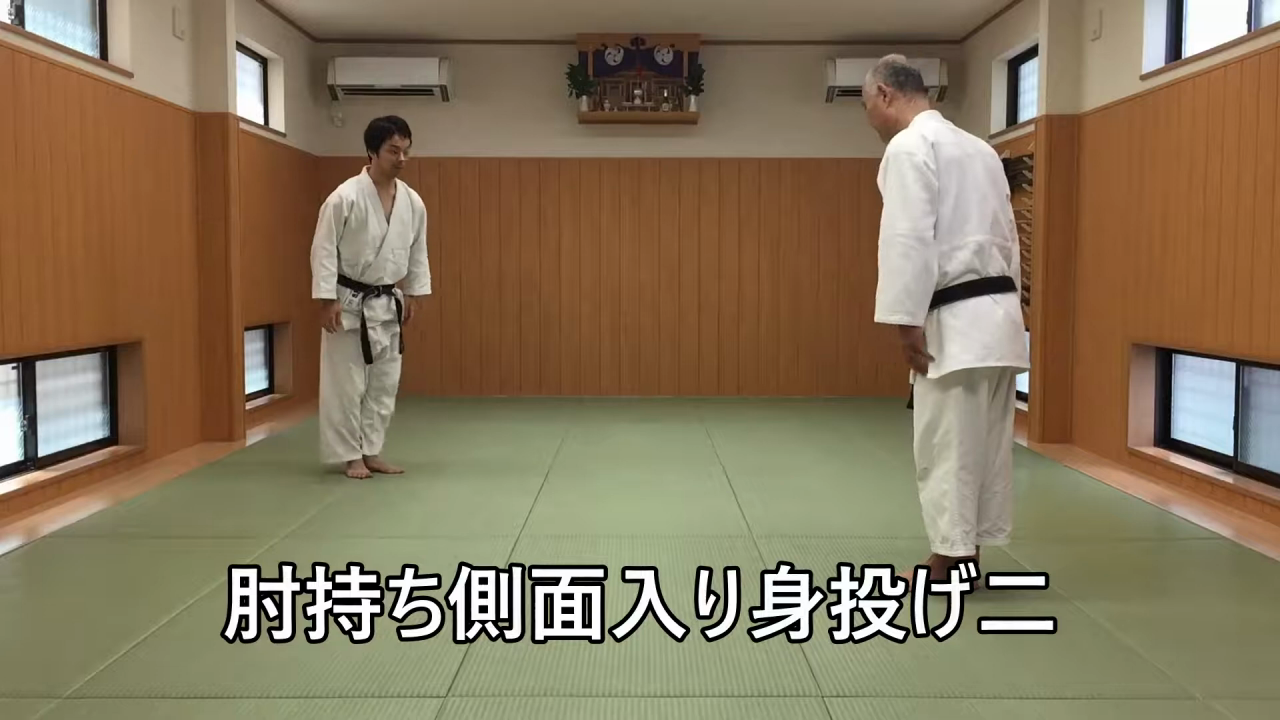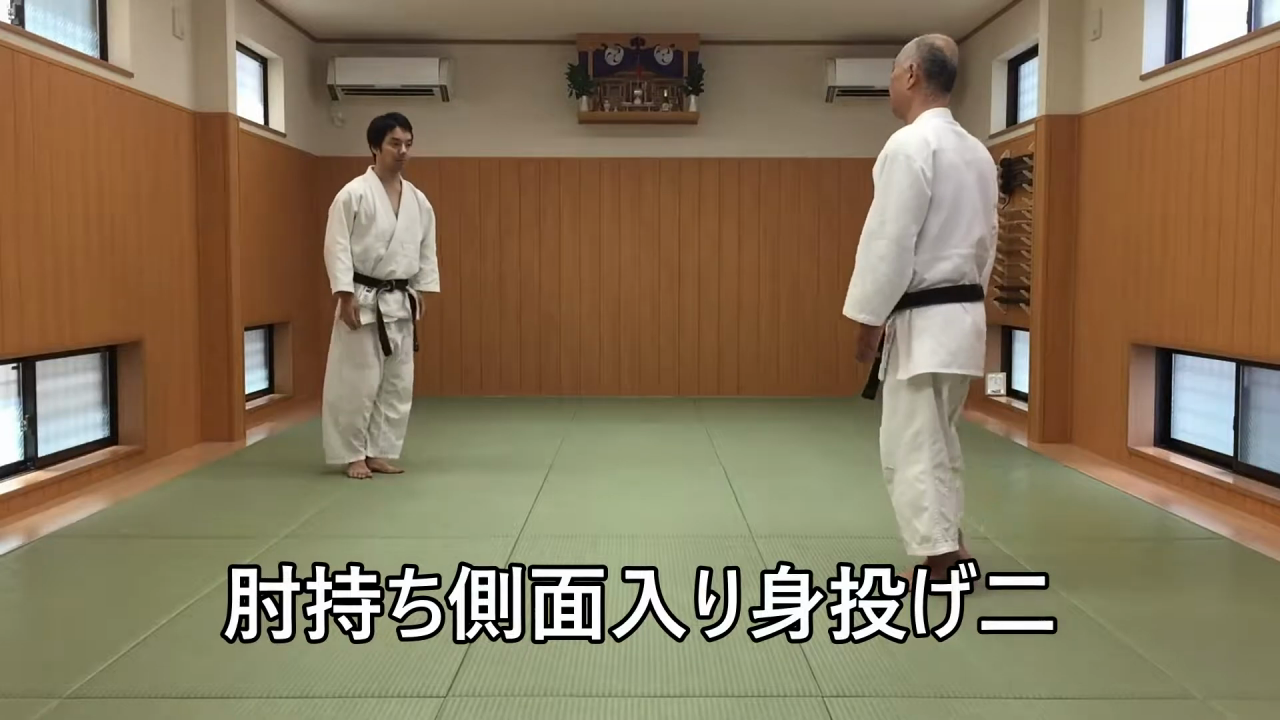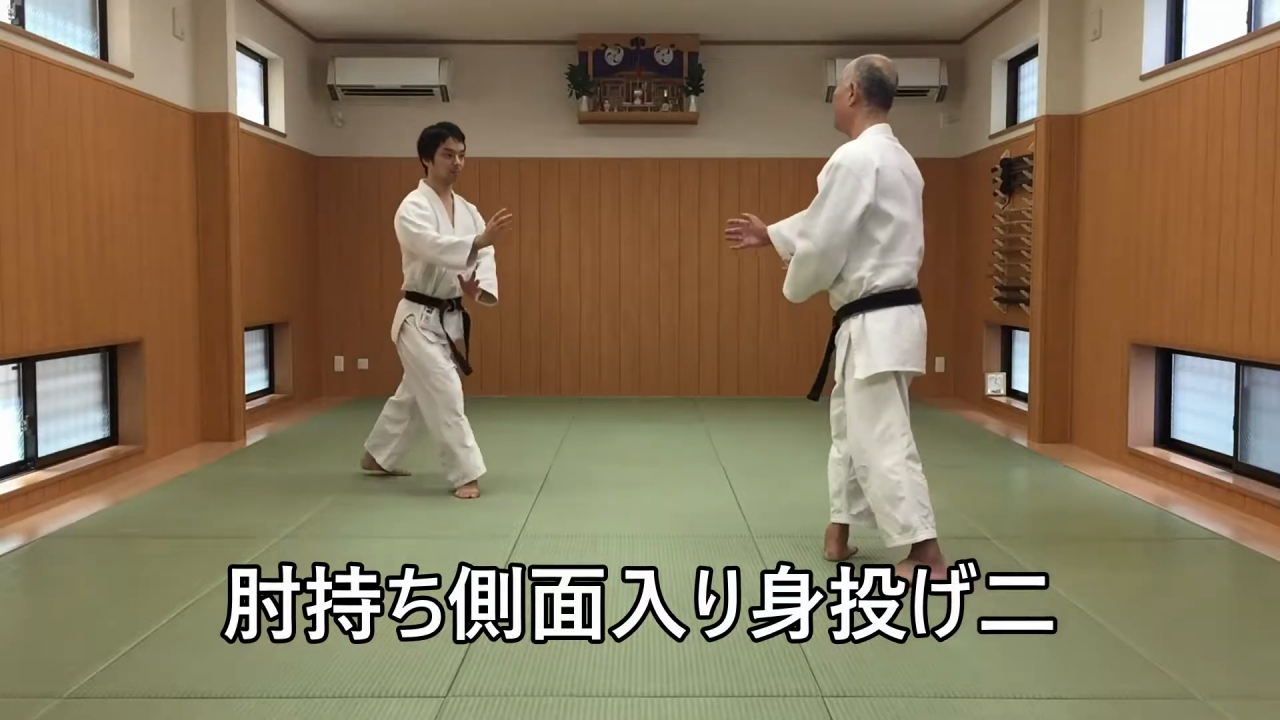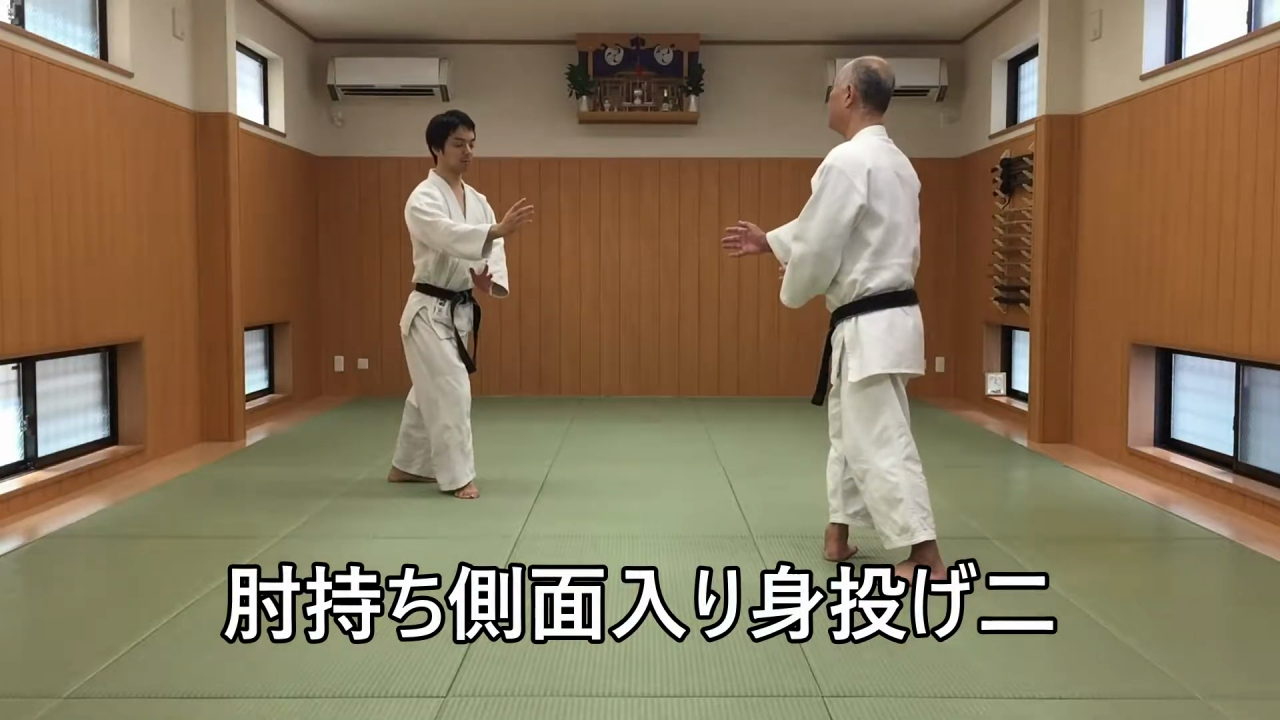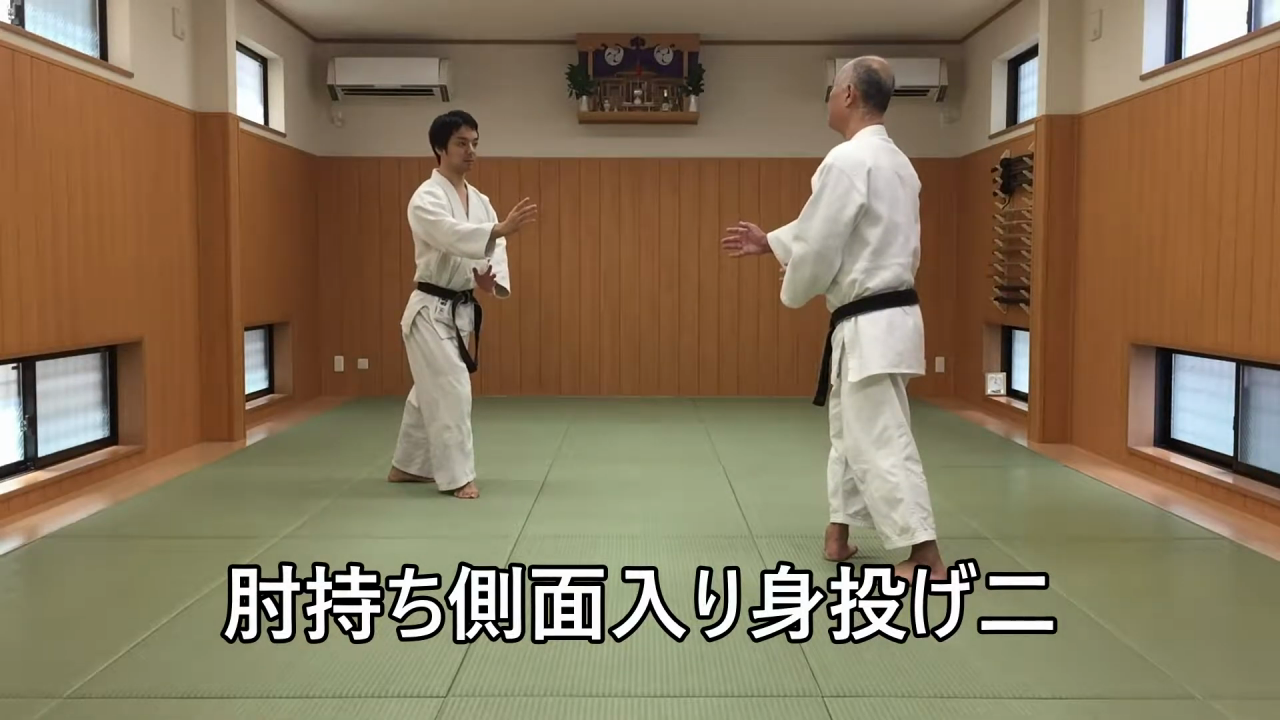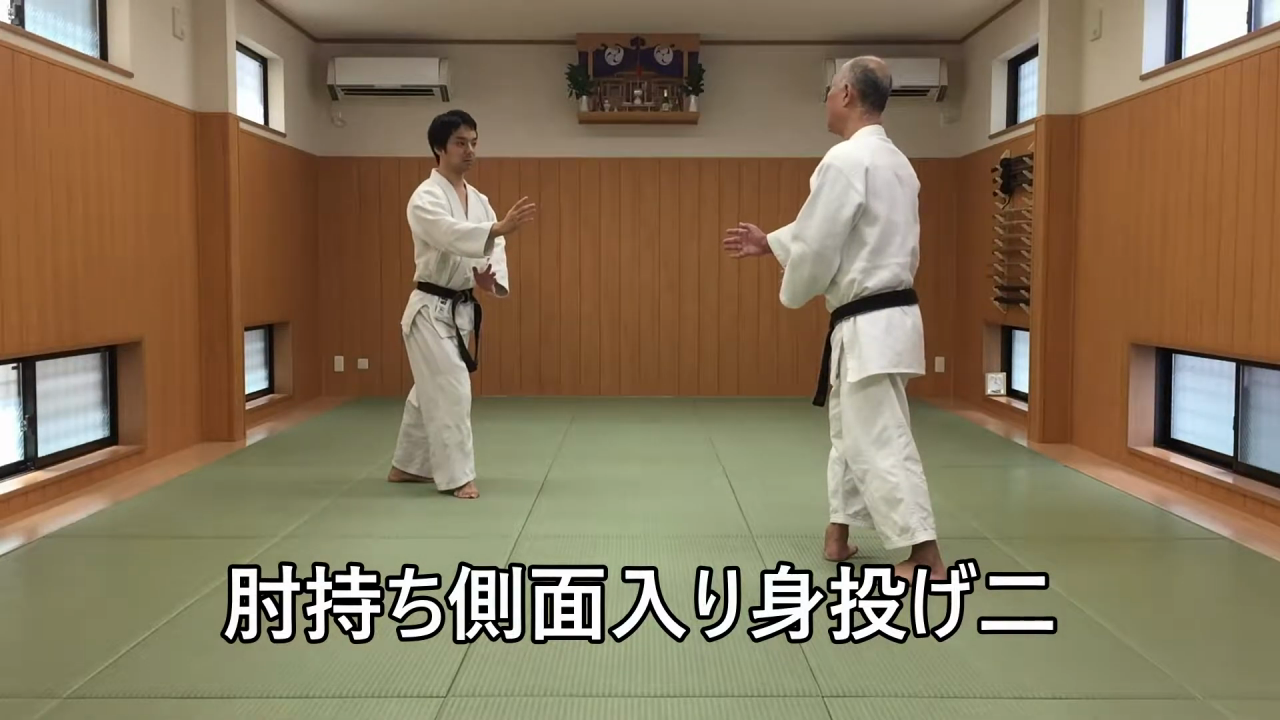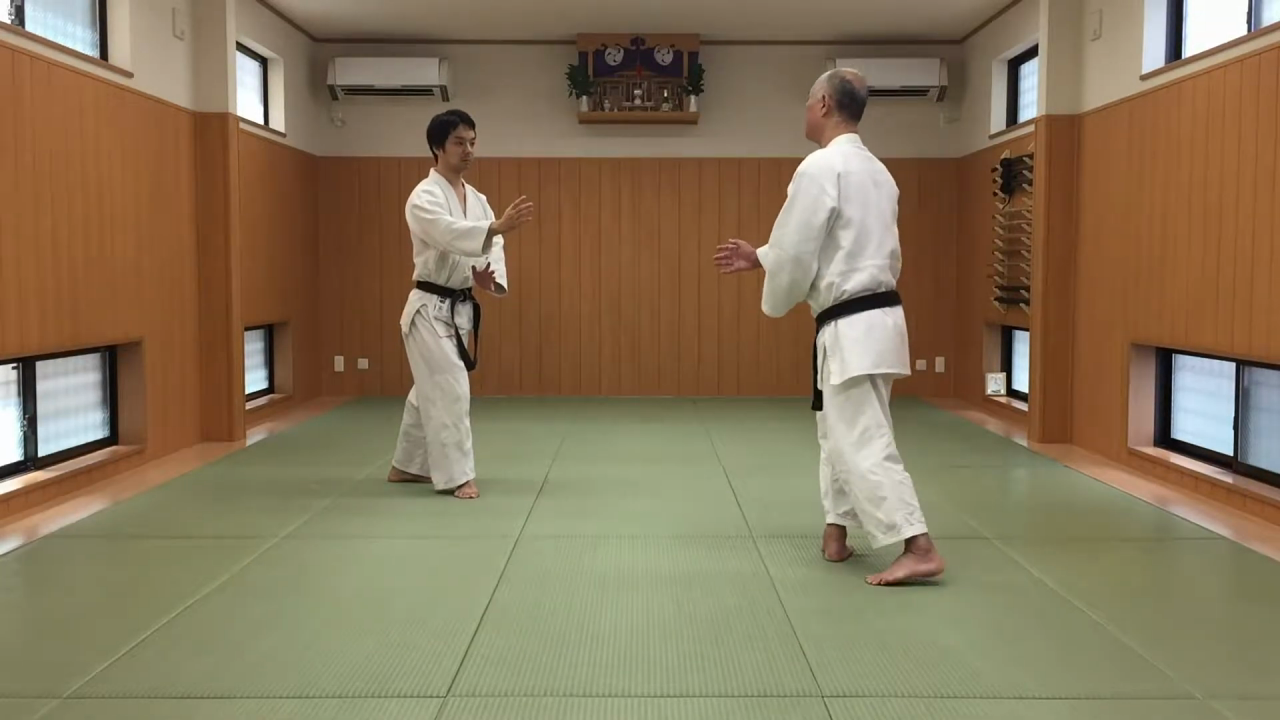
dt=0.7s
person 1, frame 1
left shoulder: (910, 146)
right shoulder: (979, 148)
left elbow: (907, 239)
right elbow: (1007, 235)
left wrist: (904, 321)
left hip: (957, 317)
right hip: (999, 310)
left knee: (947, 445)
right knee: (986, 443)
left ankle: (950, 560)
right ankle: (967, 552)
person 1, frame 2
left shoulder: (911, 145)
right shoulder: (976, 152)
left elbow: (888, 241)
right elbow: (982, 240)
left wrist: (864, 315)
left hip: (924, 318)
right hip: (964, 311)
left knee: (913, 447)
right knee: (936, 440)
left ankle: (939, 559)
right ankle: (948, 542)
person 1, frame 3
left shoulder: (856, 158)
right shoulder: (897, 159)
left elbow: (824, 242)
left wrist: (795, 287)
right wrist: (771, 234)
left hip: (874, 322)
right hip: (888, 315)
left knee: (882, 443)
right knee: (850, 430)
left ankle: (927, 553)
right ankle: (839, 533)
person 1, frame 4
left shoulder: (848, 160)
right shoulder: (894, 161)
left elbow: (819, 243)
left wrist: (792, 292)
right wrist: (769, 241)
left hip: (869, 325)
right hip: (885, 317)
left knee: (880, 444)
right knee: (848, 432)
left ankle: (926, 557)
right ankle: (839, 534)
person 1, frame 5
left shoulder: (848, 160)
right shoulder: (895, 161)
left elbow: (819, 245)
left wrist: (792, 292)
right wrist: (769, 242)
left hip: (869, 324)
right hip: (886, 315)
left knee: (880, 443)
right knee: (849, 432)
left ankle: (926, 557)
right ankle: (839, 534)
person 1, frame 6
left shoulder: (846, 160)
right shoulder: (895, 161)
left elbow: (818, 244)
left wrist: (792, 293)
right wrist: (770, 242)
left hip: (868, 324)
right hip: (887, 316)
left knee: (880, 443)
right knee: (850, 433)
left ankle: (925, 556)
right ankle: (839, 534)
person 1, frame 7
left shoulder: (820, 167)
right shoulder: (876, 170)
left elbow: (796, 251)
left wrist: (774, 302)
right wrist: (758, 257)
left hip: (852, 325)
right hip: (877, 316)
left knee: (864, 445)
right knee: (839, 436)
left ankle: (919, 548)
right ankle: (836, 533)
person 2, frame 1
left shoulder: (412, 201)
right shoulder: (346, 197)
left elbow: (417, 252)
right elbow: (324, 250)
left wrist: (413, 295)
right wrist: (328, 300)
left hip: (388, 304)
right hip: (351, 302)
left knee: (385, 384)
right knee: (347, 384)
left ankle: (371, 452)
right ankle: (351, 455)
person 2, frame 2
left shoulder: (418, 200)
right shoulder: (354, 194)
left elbow: (426, 250)
right elbow: (337, 247)
left wrist: (422, 291)
right wrist: (346, 296)
left hip: (401, 302)
right hip: (364, 299)
left knee: (398, 385)
right knee: (358, 382)
left ankle: (380, 453)
right ankle: (353, 454)
person 2, frame 3
left shoulder: (467, 210)
right shoulder: (413, 207)
left elbow: (485, 256)
right elbow: (432, 246)
left wrist: (480, 285)
right wrist: (480, 240)
left hip: (450, 317)
right hip: (420, 317)
left knee: (415, 395)
right knee: (446, 394)
left ankle: (378, 455)
right ankle: (466, 472)
person 2, frame 4
left shoulder: (476, 200)
right shoulder: (423, 199)
left elbow: (490, 246)
right elbow: (448, 235)
left wrist: (491, 278)
right wrist: (498, 229)
left hip: (459, 310)
right hip: (430, 311)
left knee: (429, 391)
right knee: (452, 391)
left ankle: (407, 465)
right ankle: (458, 476)
person 2, frame 5
left shoulder: (479, 200)
right shoulder: (427, 198)
left elbow: (491, 246)
right elbow: (452, 235)
left wrist: (493, 278)
right wrist: (501, 229)
left hip: (461, 309)
right hip: (431, 310)
left knee: (429, 391)
right knee: (451, 391)
left ankle: (407, 465)
right ankle: (457, 475)
person 2, frame 6
left shoulder: (477, 200)
right shoulder: (426, 198)
left elbow: (492, 246)
right elbow: (451, 234)
left wrist: (492, 278)
right wrist: (500, 228)
left hip: (460, 309)
right hip: (431, 309)
left knee: (430, 390)
right knee: (451, 391)
left ankle: (407, 465)
right ankle: (457, 475)
person 2, frame 7
left shoulder: (476, 199)
right shoulder: (424, 197)
left elbow: (490, 244)
right elbow: (449, 233)
left wrist: (492, 276)
right wrist: (499, 226)
left hip: (459, 308)
right hip: (430, 308)
left knee: (430, 390)
right knee: (449, 391)
left ankle: (407, 465)
right ankle: (456, 474)
